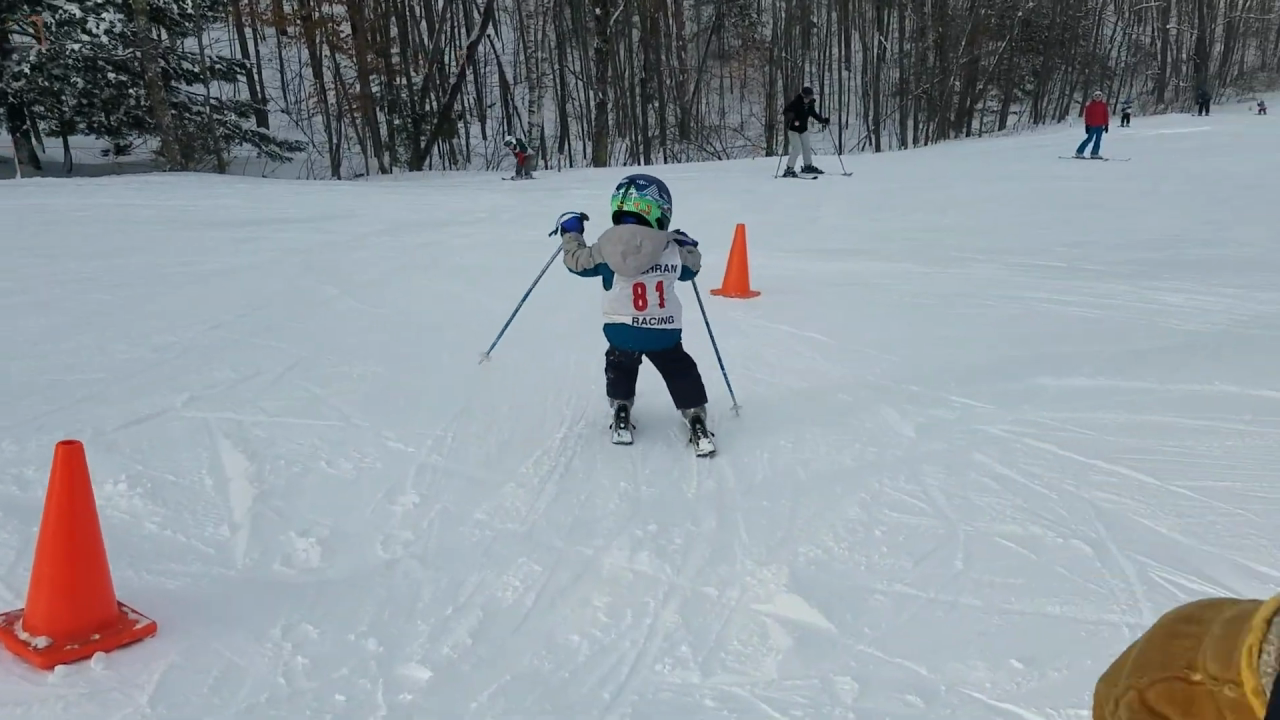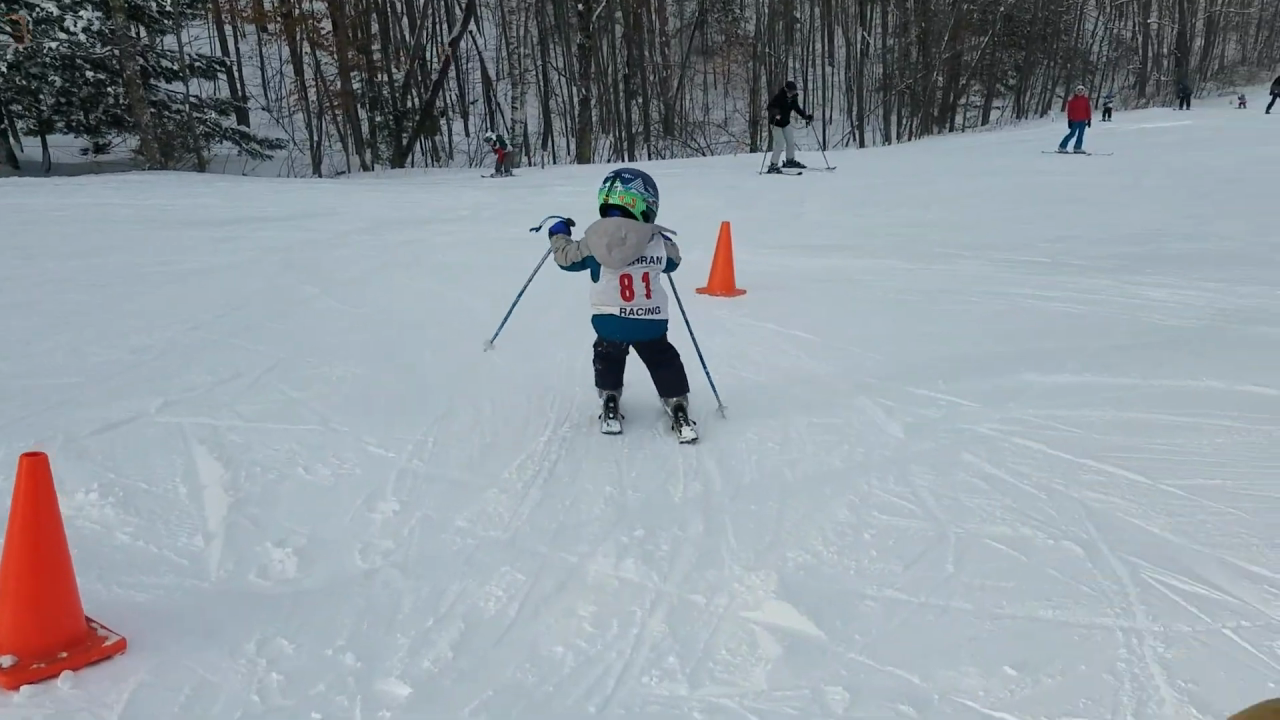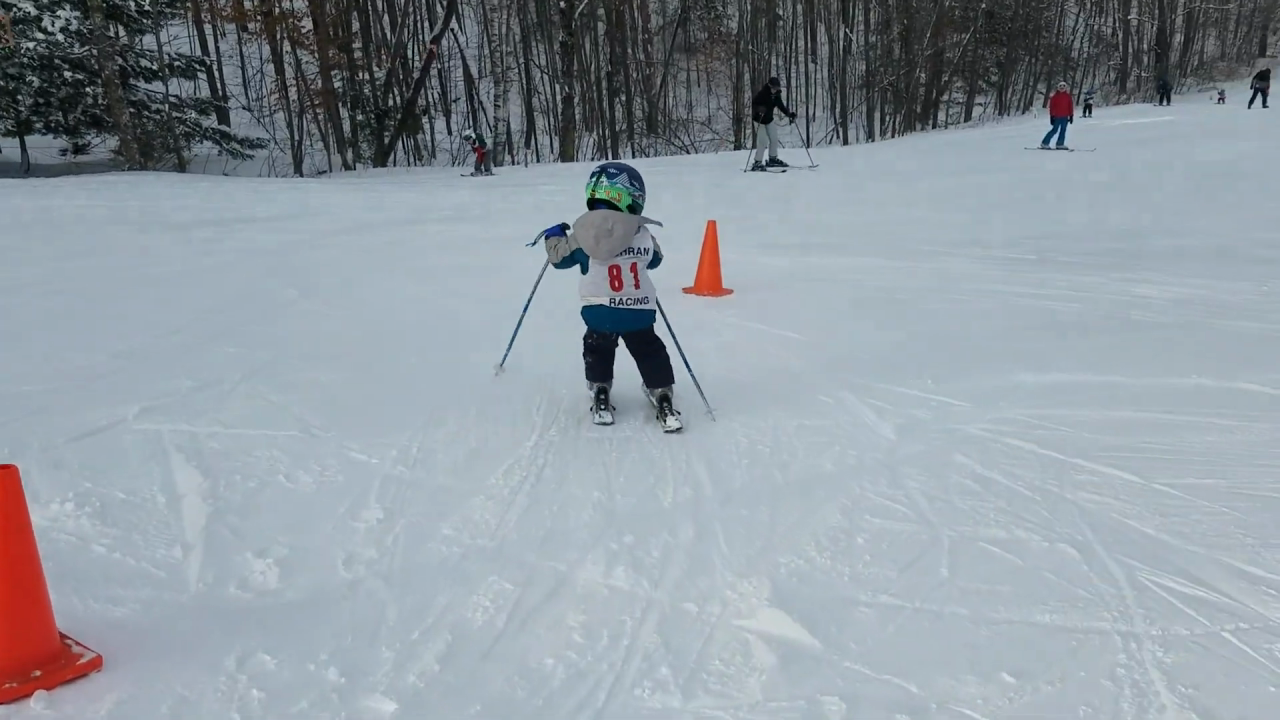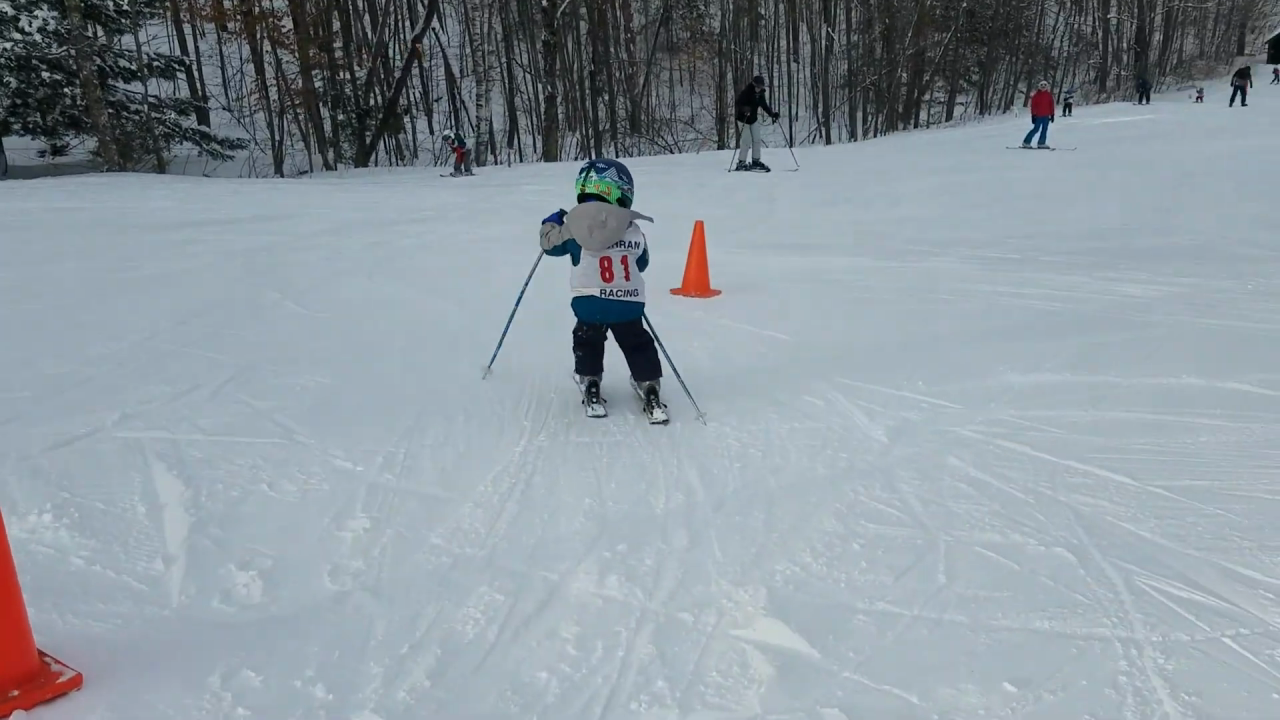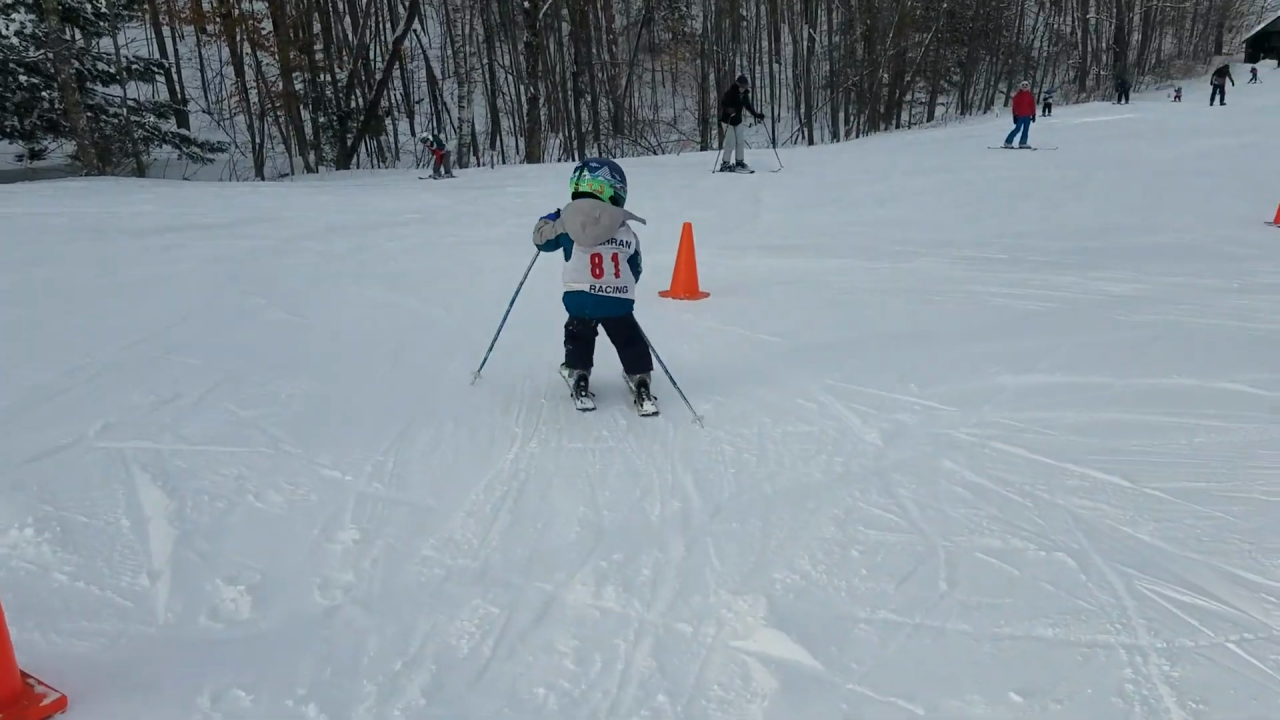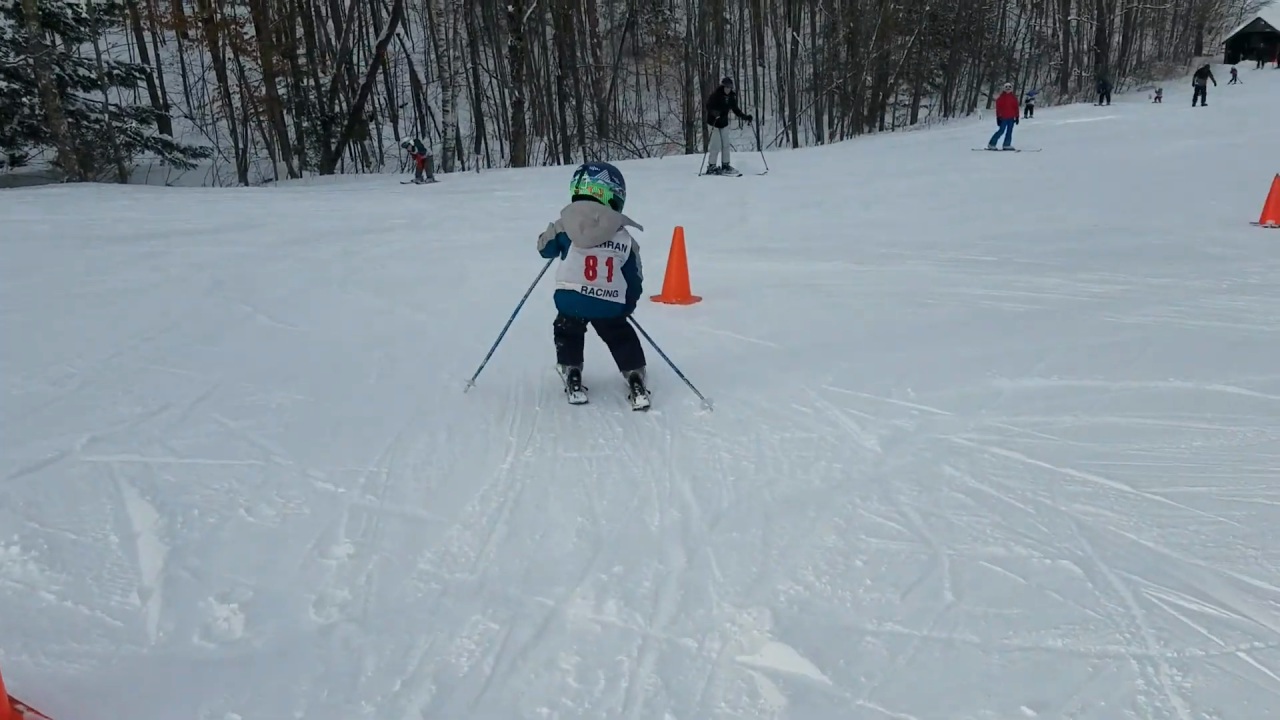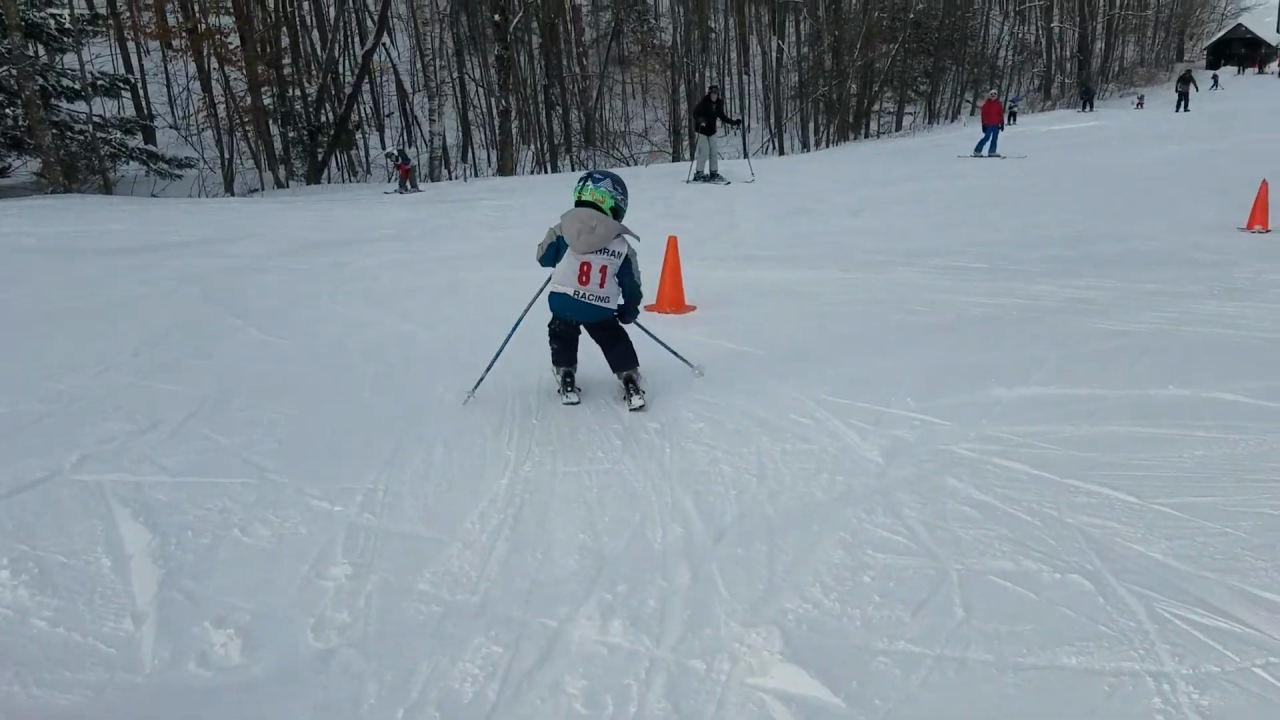
dt=0.1s
person 1, frame 1
left shoulder: (606, 250)
right shoulder: (672, 251)
left elbow: (576, 262)
right elbow: (691, 269)
left wrist: (571, 234)
right wrist: (687, 244)
left hip: (622, 332)
right hip: (664, 333)
left knee: (620, 370)
right knee: (681, 373)
left ankle: (621, 413)
right ankle: (696, 418)
person 1, frame 2
left shoulder: (593, 242)
right shoulder: (658, 244)
left elbow: (567, 259)
right elbow: (672, 263)
left wrist: (559, 236)
left hip: (611, 323)
right hip: (651, 323)
left knee: (608, 360)
right knee: (665, 363)
left ankle: (610, 403)
right ankle: (678, 407)
person 1, frame 3
left shoulder: (582, 236)
right shoulder: (643, 236)
left elbow: (558, 256)
right elbow: (654, 260)
left wrist: (553, 235)
left hip: (600, 313)
right hip: (639, 314)
left knee: (598, 352)
right knee: (651, 354)
left ankle: (600, 393)
right ankle: (663, 397)
person 1, frame 4
left shoulder: (573, 227)
right shoulder: (635, 233)
left elbow: (550, 244)
right elbow: (642, 263)
left wrist: (551, 223)
left hip: (590, 305)
right hip: (629, 306)
left knee: (587, 344)
right knee: (639, 347)
left ankle: (590, 386)
right ankle: (650, 390)
person 1, frame 5
left shoulder: (566, 224)
right shoulder: (626, 232)
left elbow: (542, 240)
right elbow: (635, 269)
left wrist: (546, 220)
left hip: (580, 300)
right hip: (619, 302)
left knee: (578, 339)
right knee: (630, 341)
left ankle: (579, 378)
right ankle: (640, 382)
person 1, frame 6
left shoulder: (565, 225)
right shoulder: (625, 238)
left elbow: (545, 249)
right elbow: (634, 275)
left wrist: (553, 232)
right wrist: (630, 300)
left hip: (571, 299)
right hip: (610, 305)
left knee: (568, 335)
right knee: (622, 339)
left ankle: (572, 375)
right ankle: (635, 379)
person 1, frame 7
left shoulder: (564, 230)
right shoulder: (621, 245)
left elbow: (544, 257)
right elbow: (631, 281)
right wrist: (631, 307)
left hip: (565, 302)
right hip: (601, 309)
left knee: (562, 338)
right knee: (615, 341)
left ankle: (565, 376)
right ankle: (629, 380)
